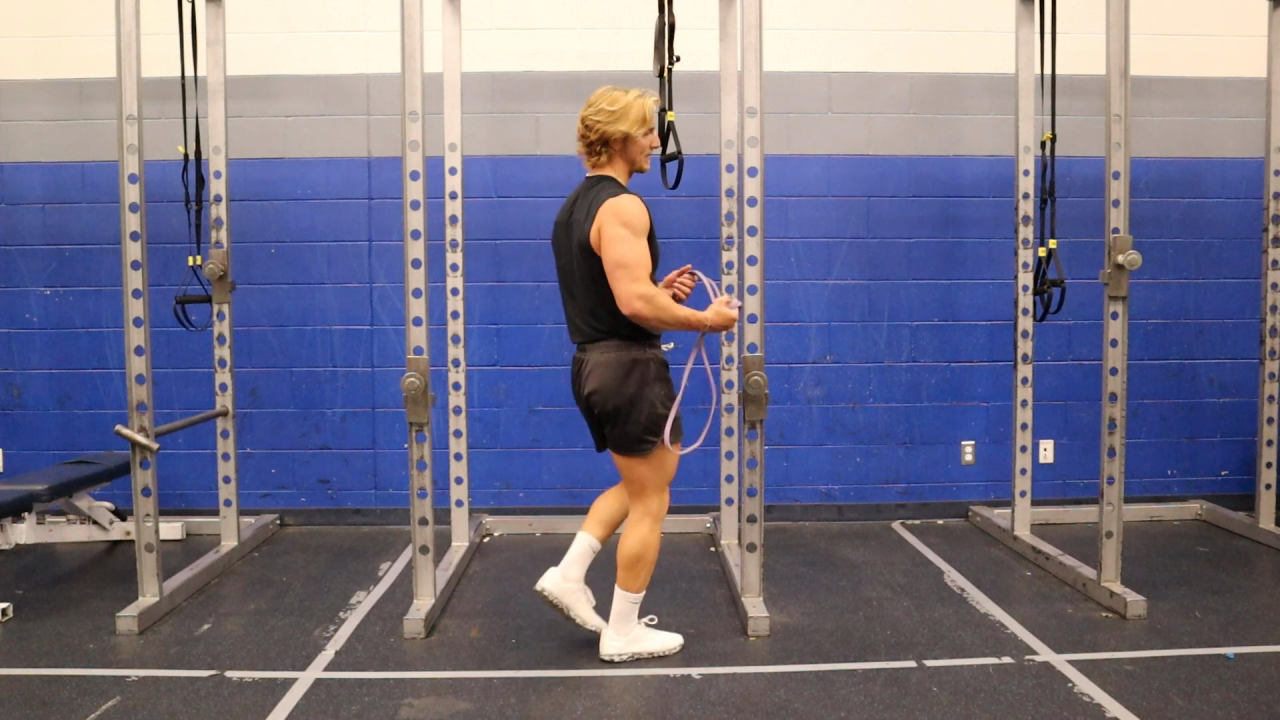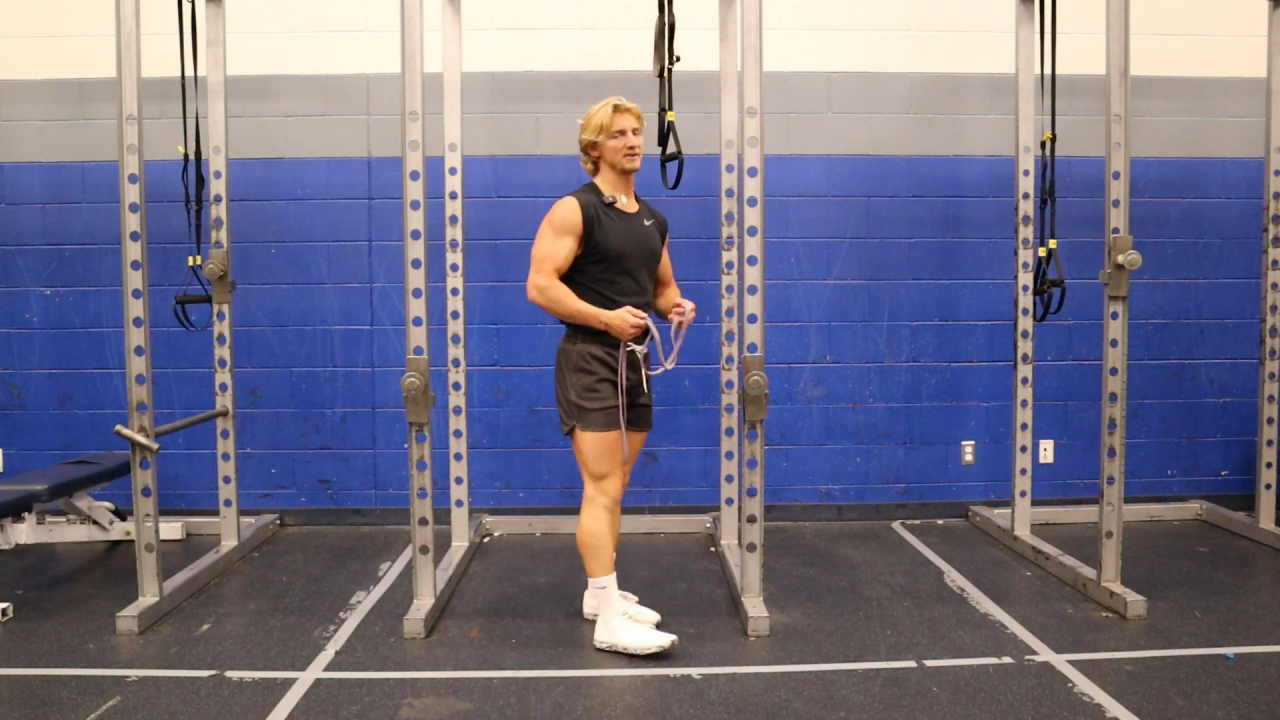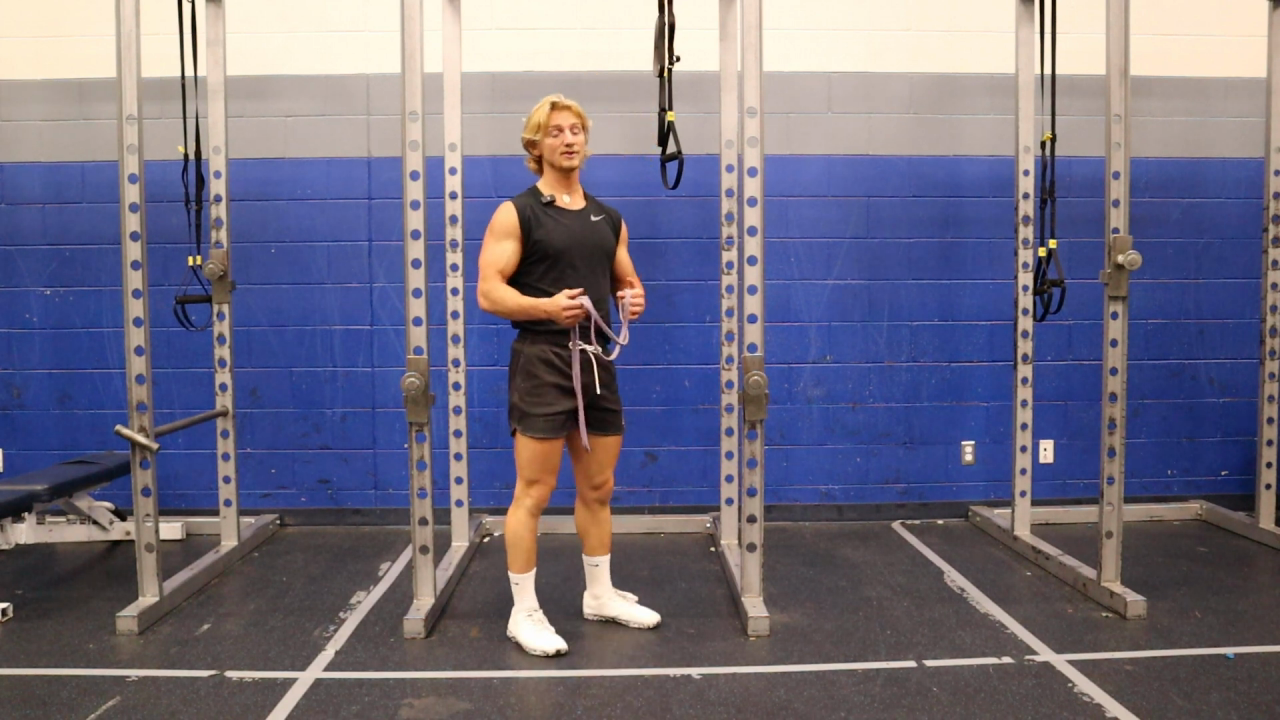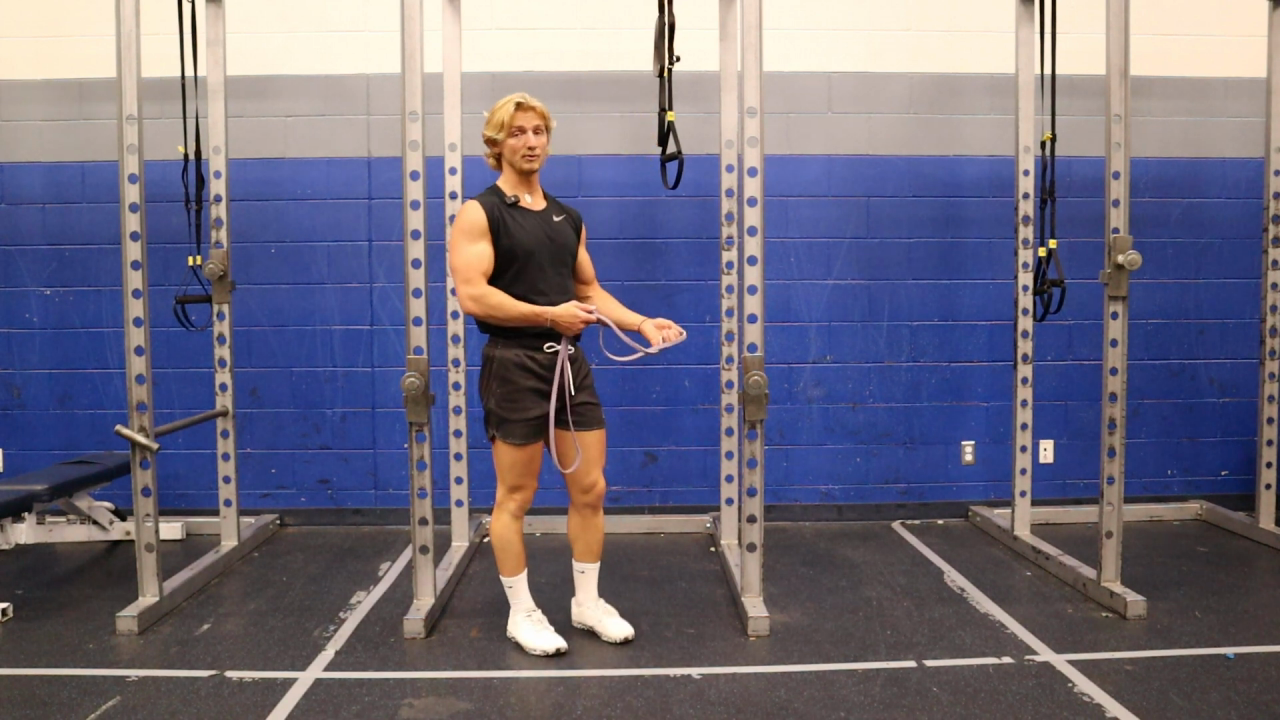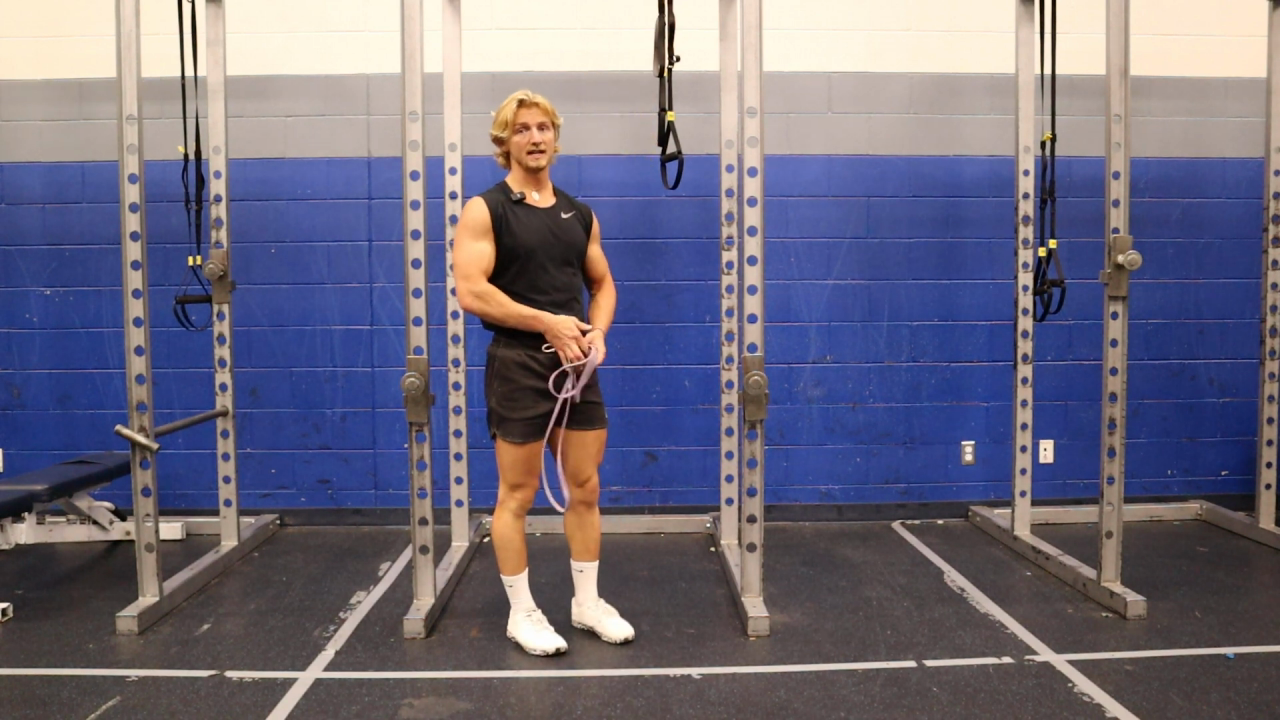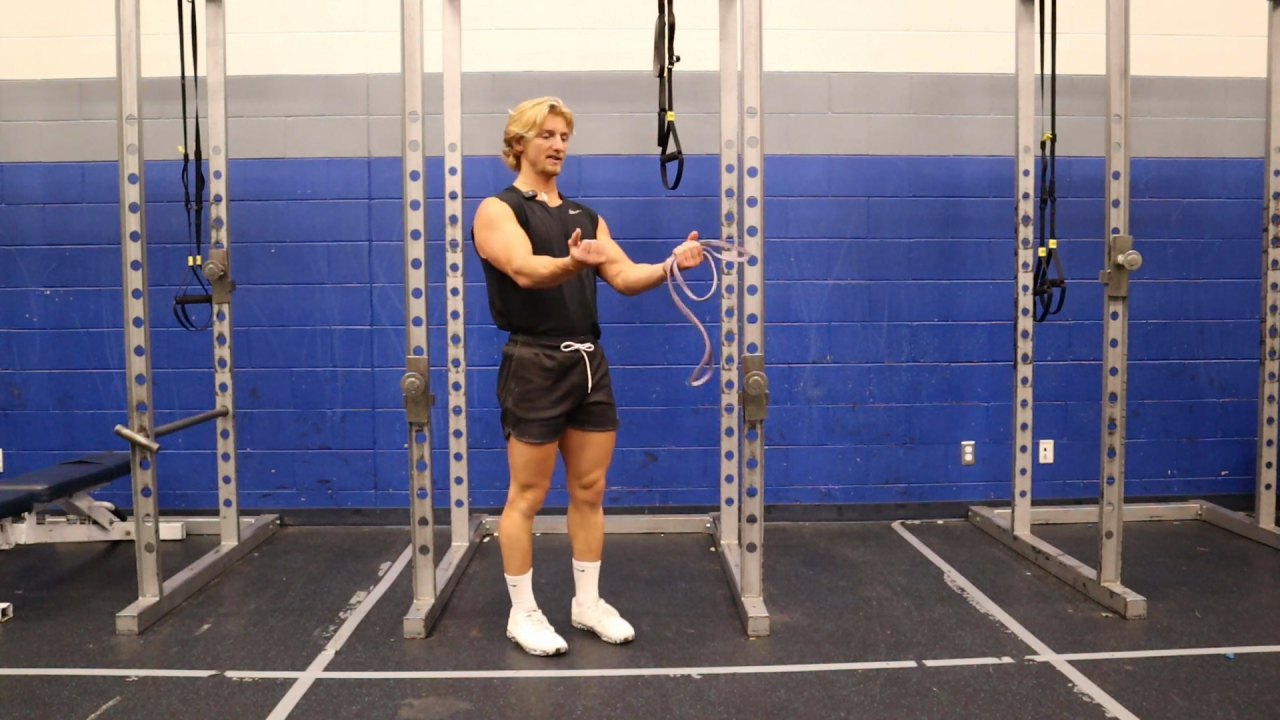
dt=0.7s
person 1, frame 1
left shoulder: (578, 203)
right shoulder: (622, 206)
right elbow: (634, 303)
left wrist: (662, 290)
right wrist: (703, 320)
left hip: (596, 362)
right hip: (630, 367)
left knee: (634, 485)
right knee: (651, 502)
left ankle: (568, 575)
right ankle: (622, 632)
person 1, frame 2
left shoulder: (654, 220)
right shoulder: (574, 209)
left elbow: (661, 285)
right elbow: (540, 285)
left wrist: (675, 305)
right wrist: (606, 318)
left hip: (632, 363)
right hip: (590, 361)
left knee: (608, 486)
right knee: (605, 490)
left ankle: (602, 594)
right ankle: (610, 620)
person 1, frame 3
left shoulder: (608, 219)
right shoulder: (516, 213)
left elbow: (626, 284)
right elbow: (488, 292)
left wrist: (633, 300)
right wrist: (548, 307)
left hip: (597, 362)
right hip: (542, 362)
left knee: (598, 489)
right knee: (534, 493)
left ankle: (601, 593)
right ankle: (525, 612)
person 1, frame 4
left shoulder: (568, 218)
right shoulder: (479, 213)
left elbow: (588, 288)
right elbow: (472, 296)
left wrist: (641, 322)
right wrist: (549, 315)
left hip: (571, 363)
right hip: (515, 365)
left knee: (590, 489)
right knee: (515, 497)
left ankle: (588, 602)
right ankle: (522, 613)
person 1, frame 5
left shoulder: (580, 214)
right shoulder: (485, 210)
left elbow: (602, 283)
right elbow: (471, 292)
left wrist: (596, 329)
right wrist: (546, 322)
left hip: (578, 365)
right hip: (520, 364)
left knee: (585, 489)
right knee: (518, 495)
left ankle: (588, 602)
right ankle: (522, 612)
person 1, frame 6
left shoulder: (585, 215)
right shoulder: (497, 210)
left elbow: (623, 275)
right elbow: (525, 270)
left wrist: (671, 264)
right wrist: (573, 262)
left hip: (590, 362)
right hip: (534, 364)
left knee: (590, 491)
right knee: (527, 495)
left ankle: (588, 601)
right ankle: (523, 612)
